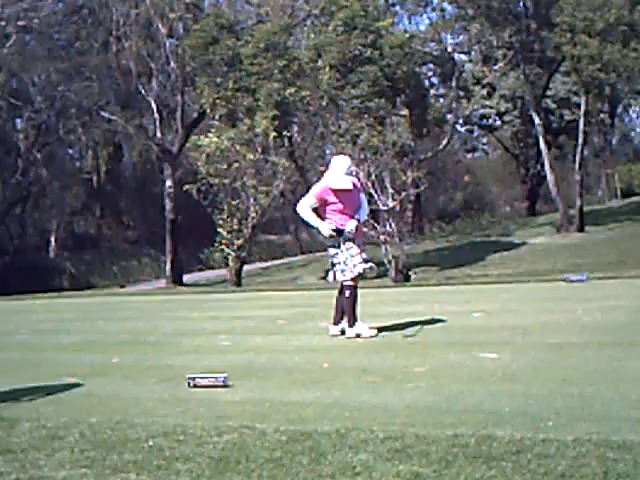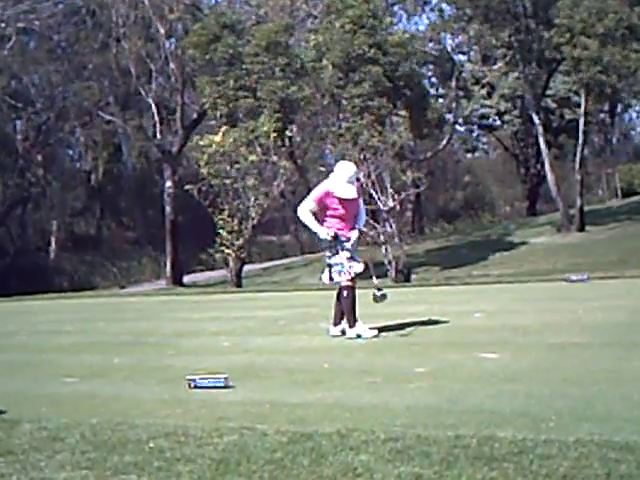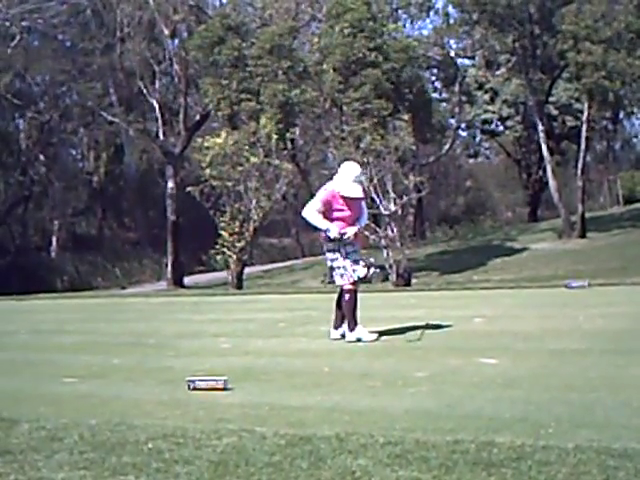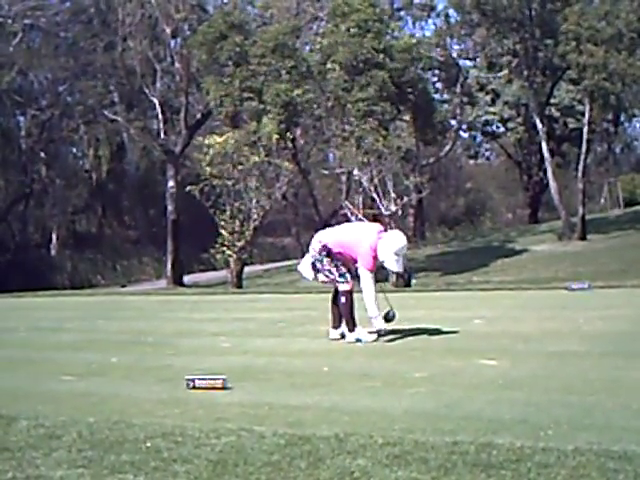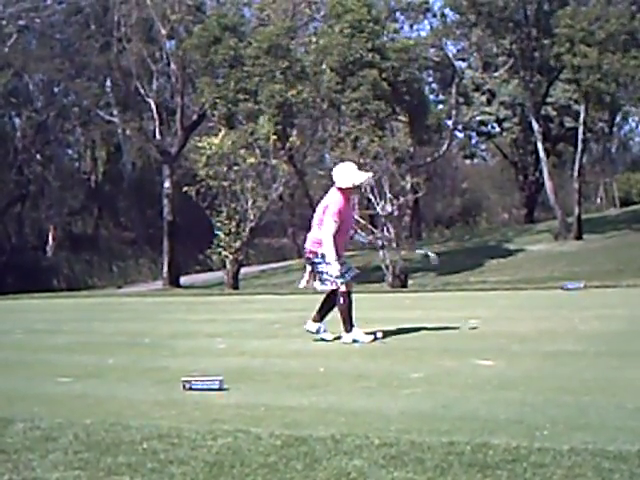
dt=1s
person 1, frame 1
left shoulder: (355, 182)
right shoulder: (323, 187)
left elbow: (364, 206)
right elbow: (302, 207)
left wrist: (356, 220)
right wrist: (321, 225)
left hip: (352, 237)
right hip: (338, 238)
left knee: (347, 281)
right knee: (350, 279)
left ankle: (337, 324)
right ankle: (353, 326)
person 1, frame 2
left shoulder: (354, 187)
right shoulder: (324, 190)
left elbow: (361, 211)
right elbow: (302, 210)
left wrist: (357, 230)
right wrist: (319, 229)
left hip: (348, 240)
right hip: (334, 240)
left knee: (347, 281)
right knee: (347, 280)
left ankle: (337, 325)
right ankle: (353, 326)
person 1, frame 3
left shoulder: (355, 191)
right shoulder: (329, 192)
left elbow: (363, 214)
right elbow: (308, 211)
left wrist: (356, 228)
right wrist: (329, 228)
left hip: (351, 243)
right hip: (337, 244)
left knee: (348, 285)
right knee: (350, 285)
left ankle: (337, 328)
right ankle: (353, 330)
person 1, frame 4
left shoulder: (380, 231)
right shoulder: (368, 250)
right elbow: (367, 287)
right wrist: (375, 316)
left hip: (328, 244)
right hip: (322, 247)
left knee: (340, 286)
right knee: (346, 285)
left ankle: (336, 329)
right ankle: (352, 331)
person 1, frame 5
left shoulder: (345, 197)
right shoulder: (336, 202)
right elbow: (326, 236)
left wrist: (354, 235)
right wrist: (333, 263)
left hip: (332, 252)
right hip: (321, 251)
left knee: (337, 289)
right knee: (343, 287)
left ankle: (315, 323)
right ankle: (349, 332)
